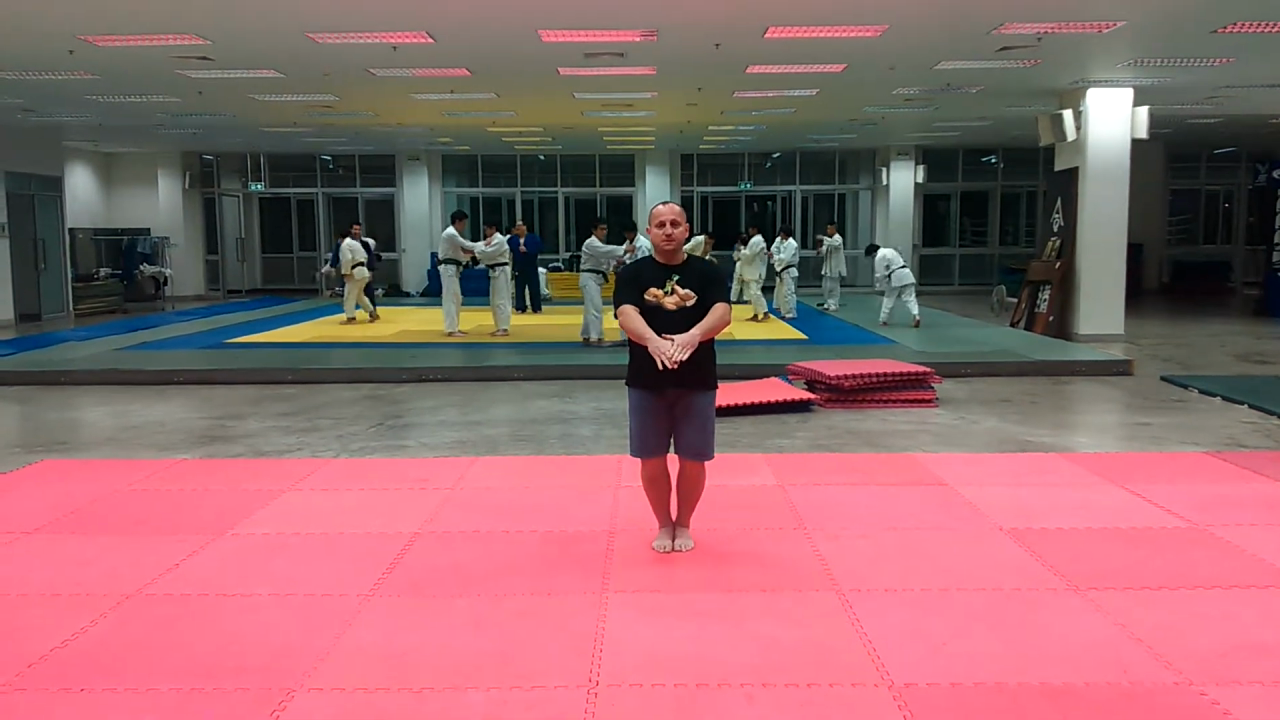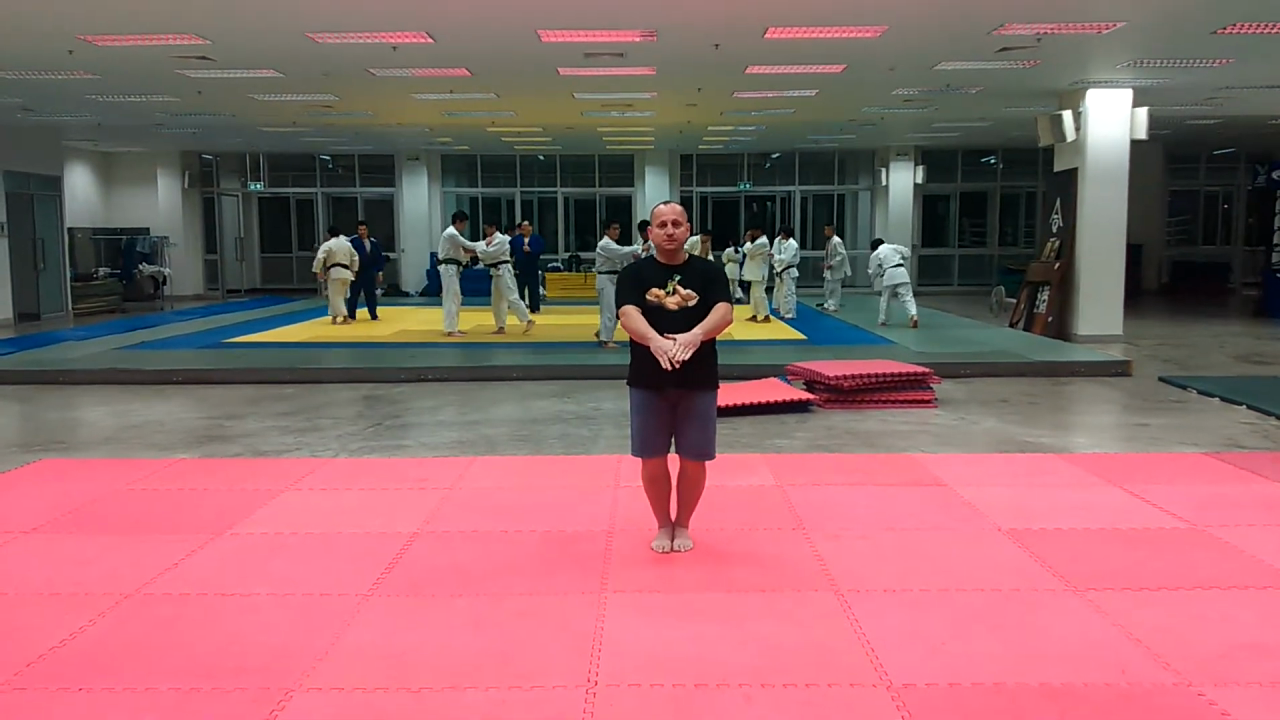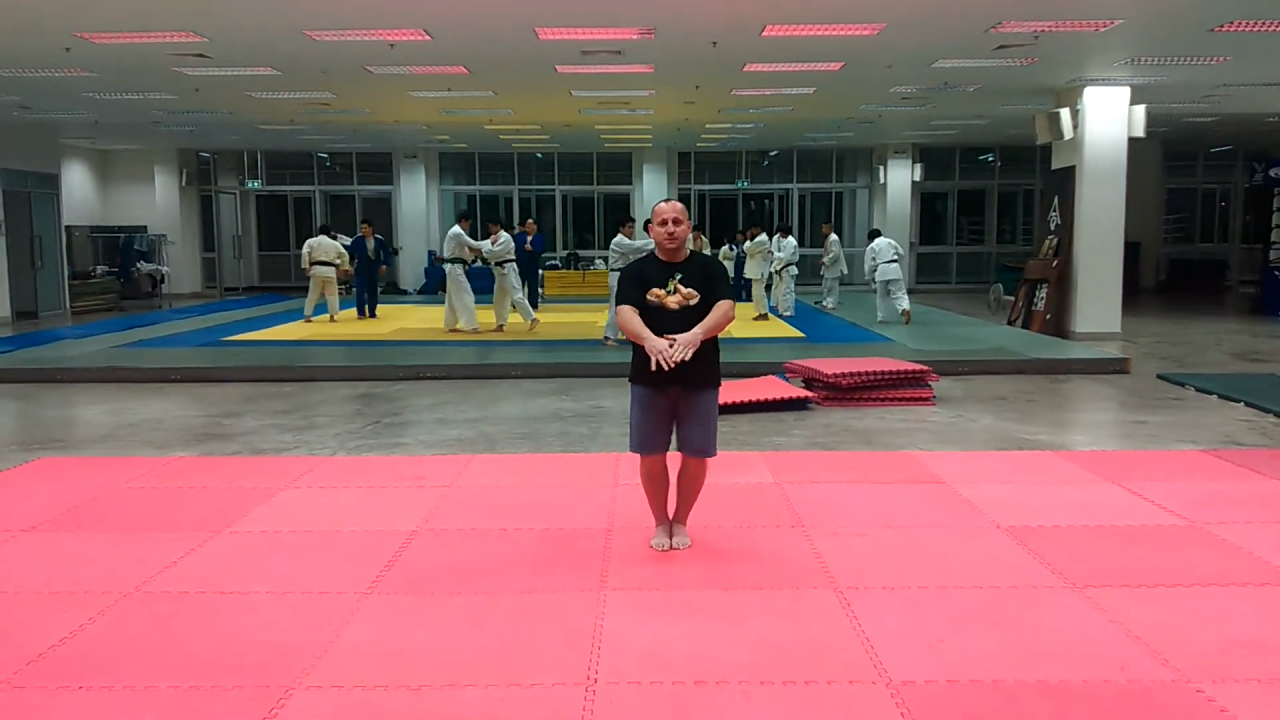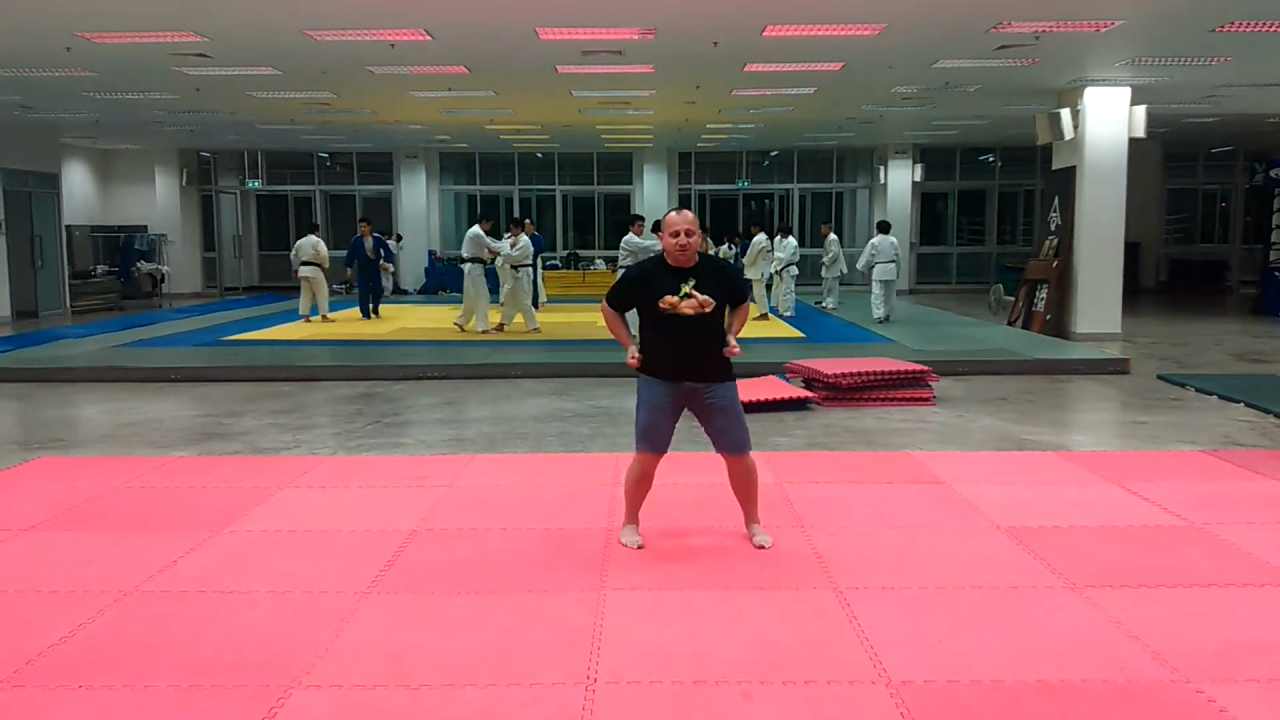
dt=0.4s
person 1, frame 1
left shoulder: (706, 272)
right shoulder: (633, 273)
left elbow: (723, 313)
right elbow: (627, 315)
left wrist: (693, 336)
right wrist: (654, 342)
left hip: (697, 381)
right hip: (647, 381)
left knee: (693, 459)
right knee: (652, 459)
left ankle: (683, 524)
right ankle: (664, 524)
person 1, frame 2
left shoulder: (708, 271)
right shoulder: (634, 273)
left elbow: (724, 313)
right elbow: (628, 315)
left wrist: (695, 335)
right wrist: (656, 341)
left hip: (698, 380)
right hip: (648, 381)
left knee: (694, 459)
right knee: (652, 458)
left ankle: (682, 525)
right ankle: (663, 525)
person 1, frame 3
left shoulder: (709, 268)
right shoulder: (636, 271)
left elbow: (723, 308)
right elbow: (624, 313)
left wrist: (696, 335)
right wrist: (651, 341)
left hip: (700, 380)
right hip: (650, 380)
left knee: (696, 456)
right knee: (650, 456)
left ankle: (681, 520)
right ankle: (662, 524)
person 1, frame 4
left shoulder: (721, 270)
right shoulder: (643, 273)
left elbow: (742, 303)
right elbow: (610, 307)
left wrist: (731, 335)
right wrist: (629, 345)
left hip: (714, 378)
right hip: (659, 378)
left knee: (739, 454)
right knee: (646, 455)
left ankle: (753, 522)
right ankle: (630, 522)
